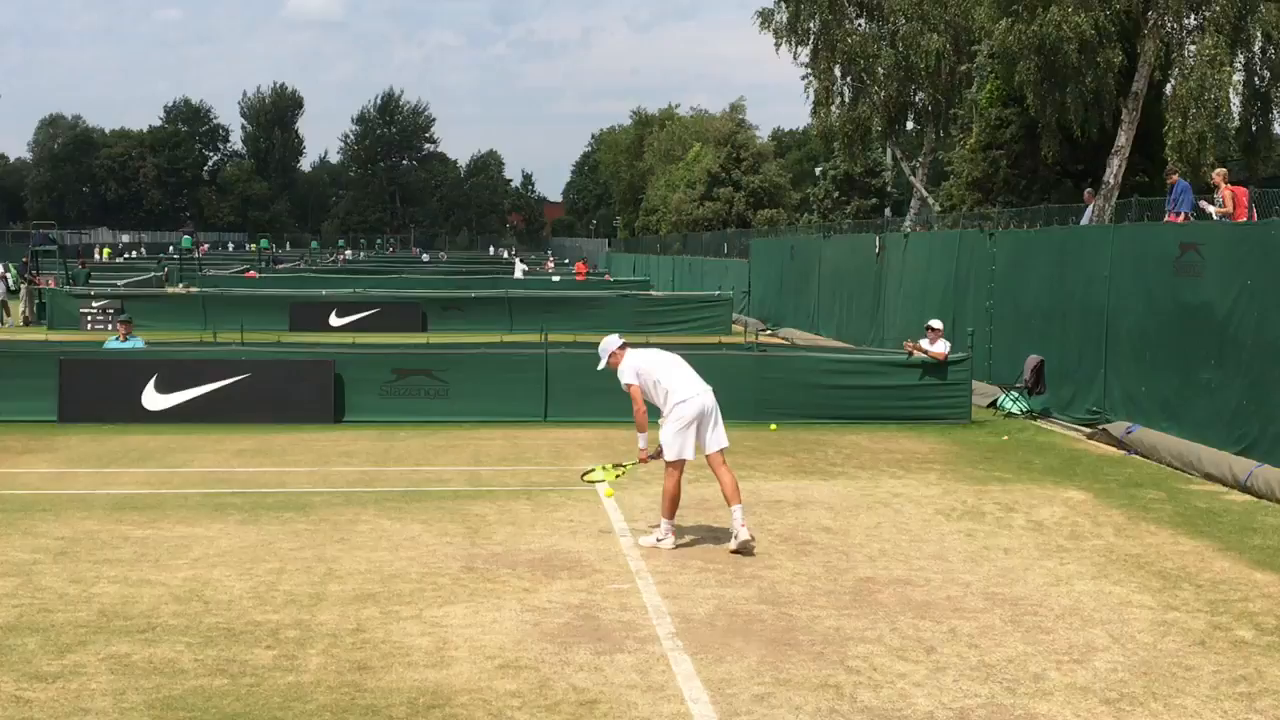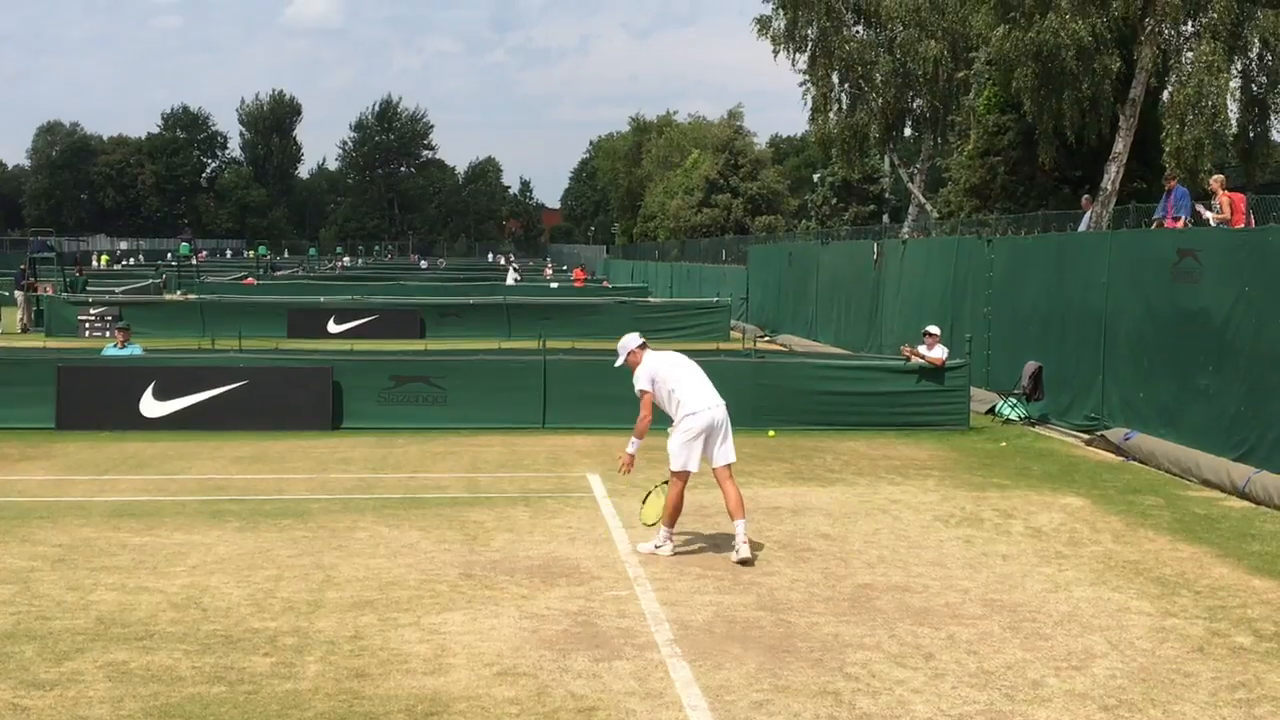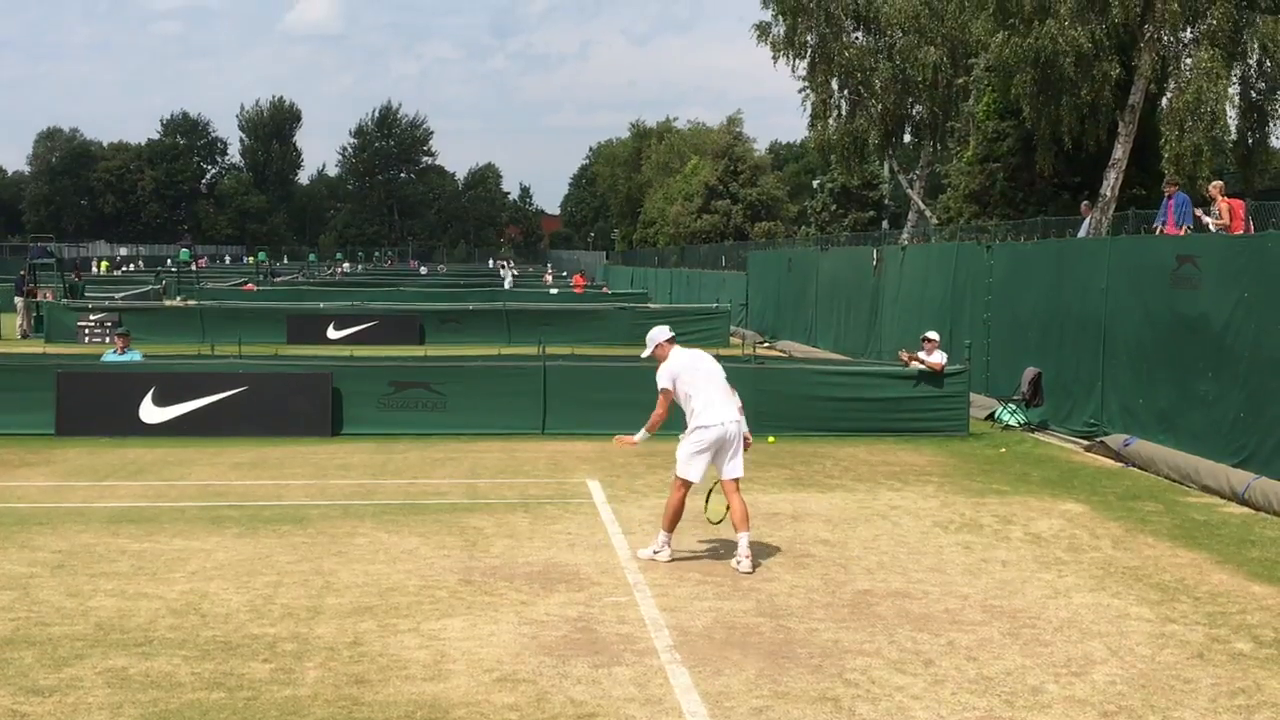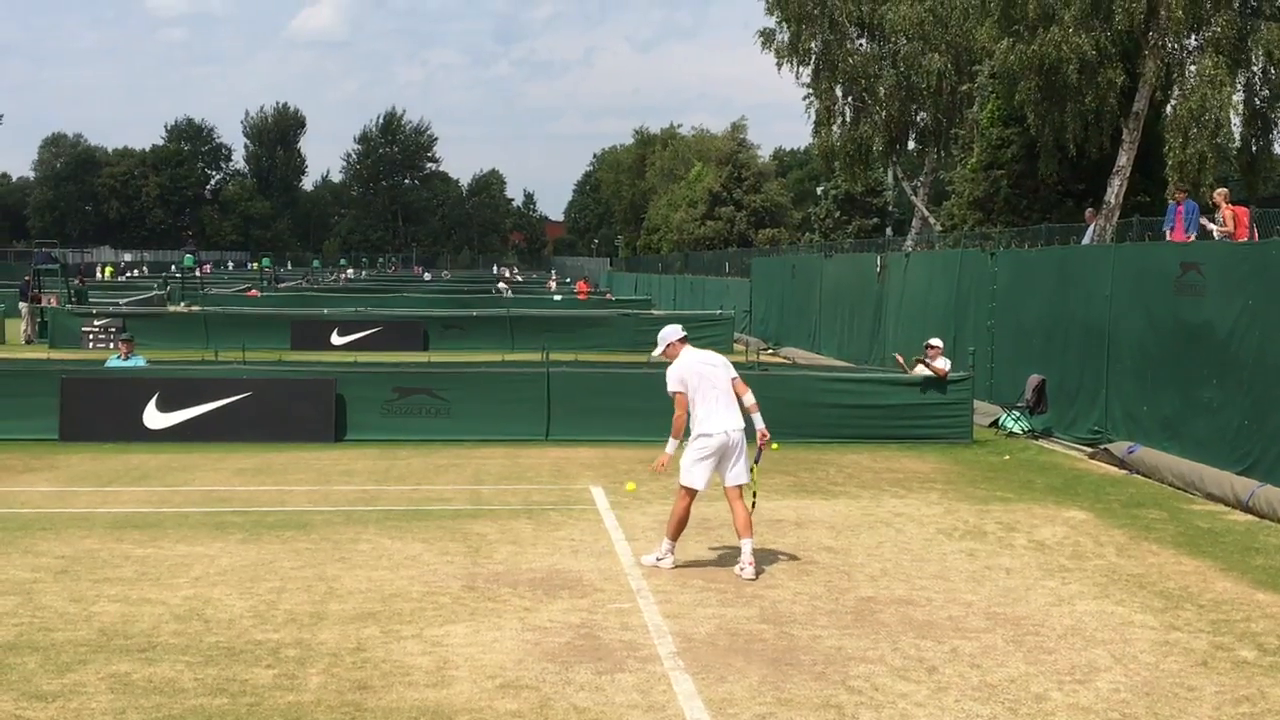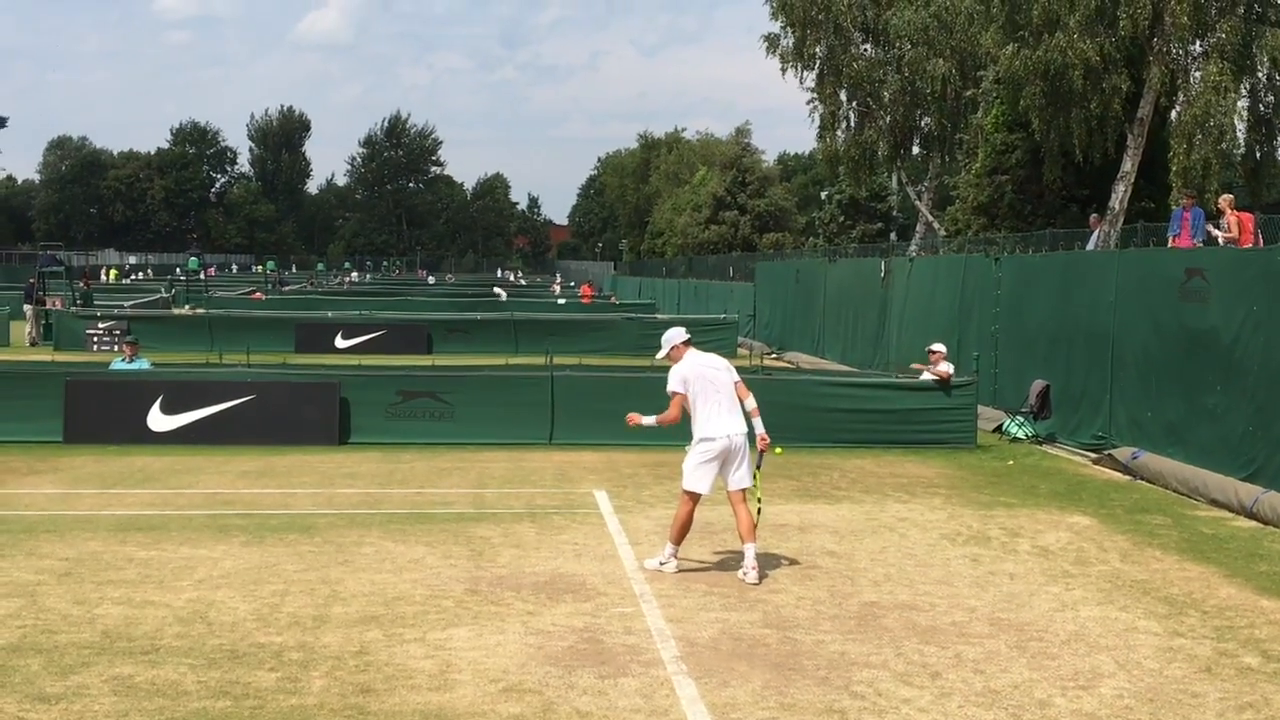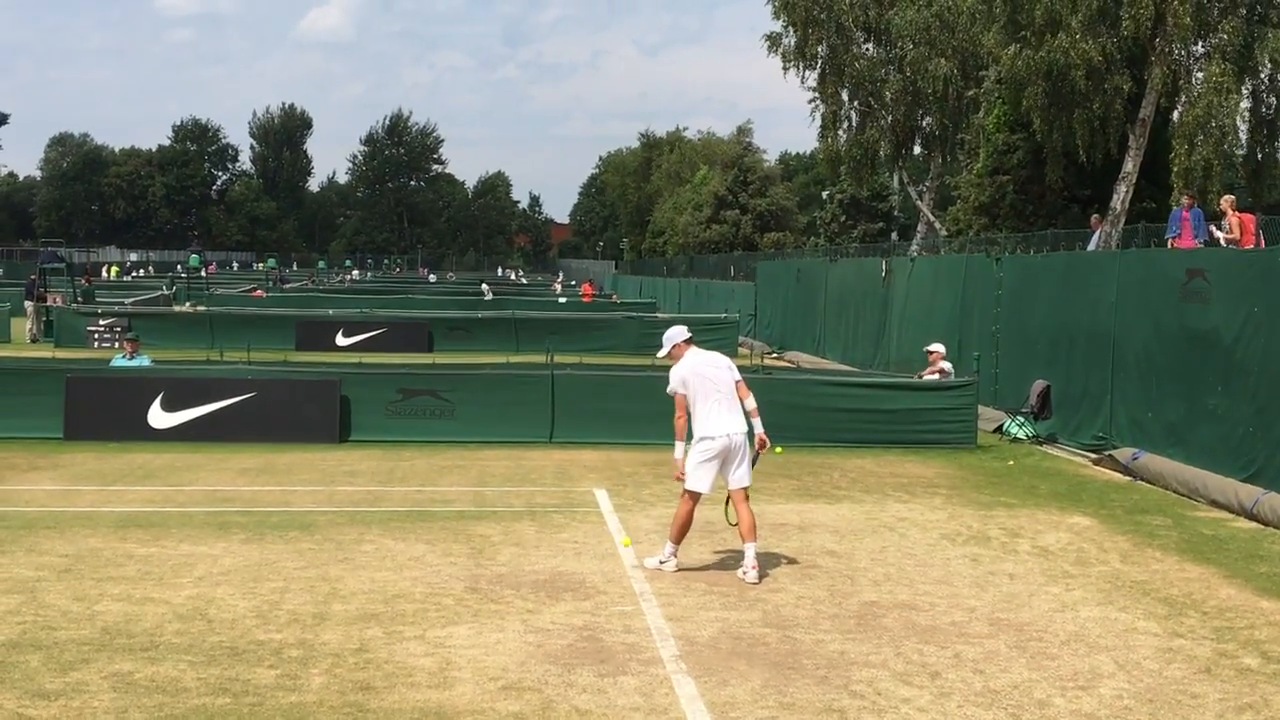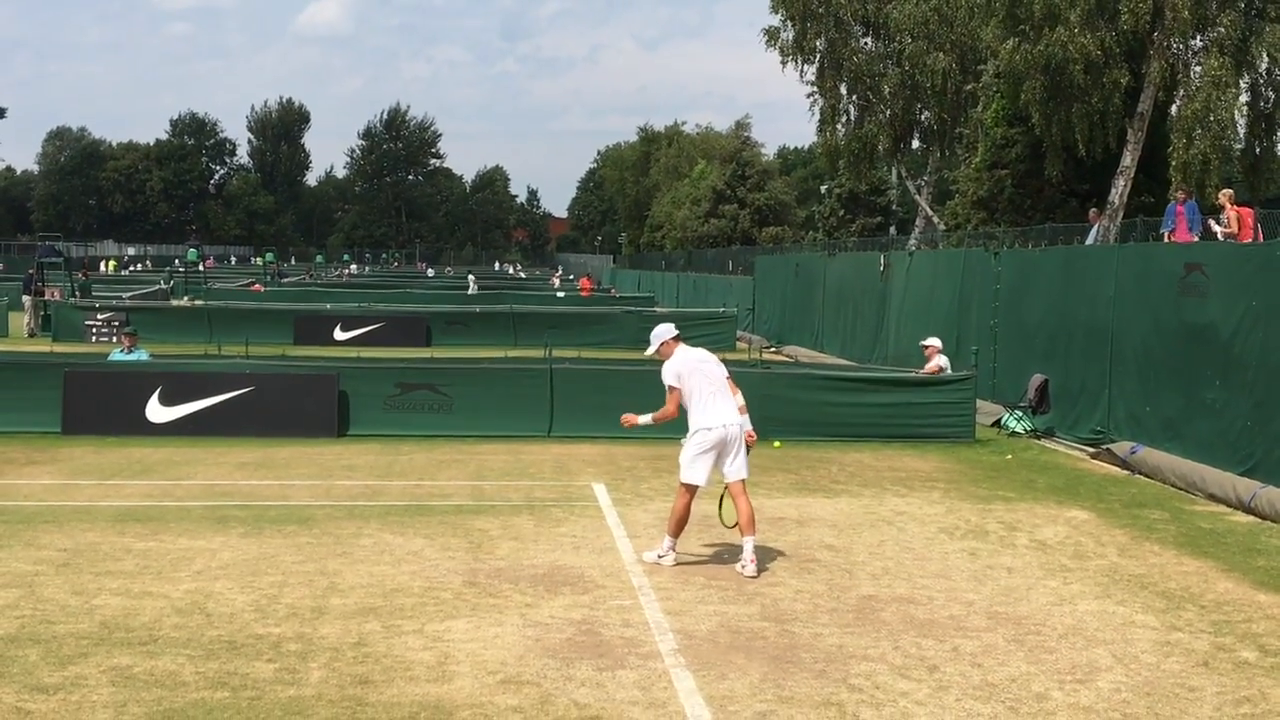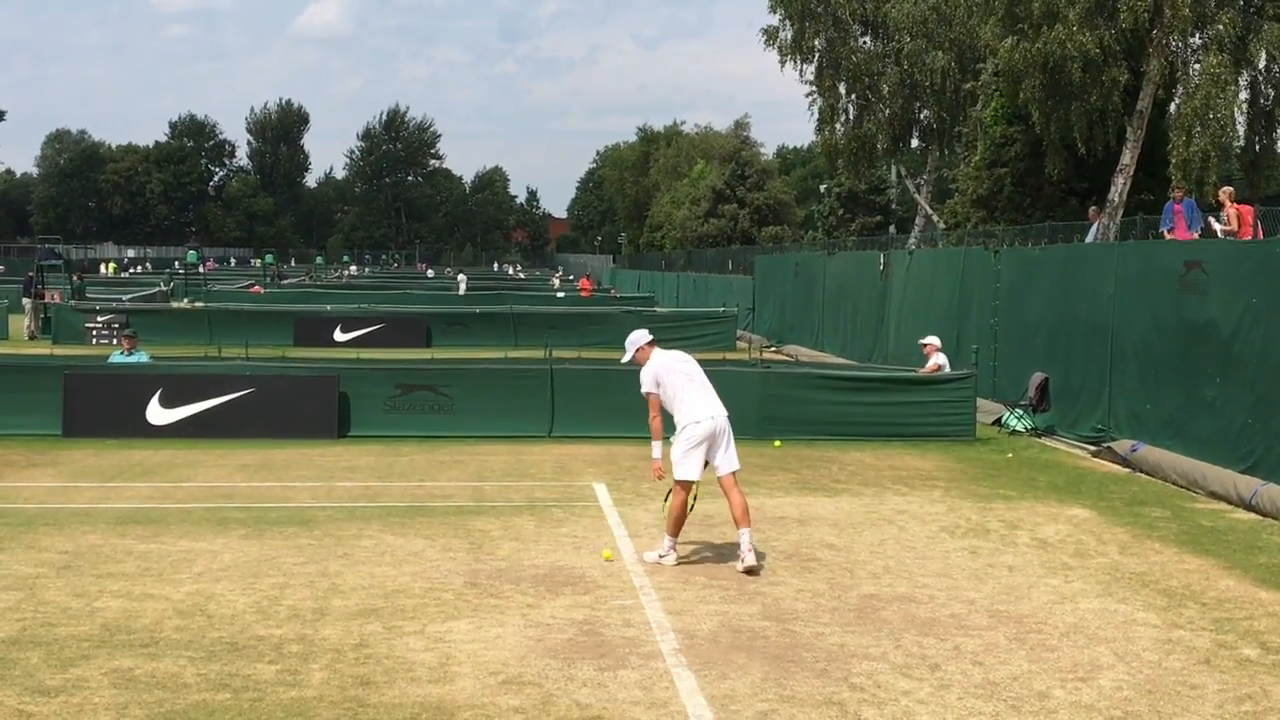
dt=0.3s
person 1, frame 1
left shoulder: (626, 366)
right shoulder: (652, 354)
left elbow: (640, 409)
left wrist: (642, 445)
right wrist: (667, 440)
left hip: (684, 405)
right hip: (705, 397)
left knee: (673, 471)
right knee: (719, 464)
left ankle: (665, 534)
right ankle: (739, 527)
person 1, frame 2
left shoulder: (643, 370)
right shoulder: (673, 356)
left elbow: (646, 416)
left wrist: (631, 451)
left hip: (693, 417)
right hip: (717, 410)
left knee: (678, 480)
right knee: (725, 478)
left ankle: (664, 541)
right ankle: (742, 543)
person 1, frame 3
left shoulder: (667, 367)
right shoulder: (705, 355)
left elbow: (661, 413)
right elbow: (732, 395)
left wrist: (637, 437)
right wrist: (743, 430)
left hip: (705, 428)
right hip: (730, 425)
left knee: (680, 488)
right knee: (732, 490)
left ankle: (662, 547)
right ankle: (743, 554)
person 1, frame 4
left shoulder: (676, 368)
right shoulder: (717, 357)
left elbow: (681, 415)
right elbow: (745, 392)
left wrist: (668, 451)
right wrist: (759, 426)
left hip: (707, 436)
right hip: (735, 432)
left knee: (685, 496)
right knee: (736, 497)
left ankle: (665, 554)
right ankle: (747, 560)
person 1, frame 5
left shoulder: (679, 370)
right shoulder: (720, 361)
left elbow: (674, 415)
right elbow: (746, 397)
left wrist: (644, 420)
right wrist: (760, 430)
left hip: (709, 440)
right hip: (737, 436)
left knee: (688, 500)
right knee: (739, 501)
left ankle: (668, 558)
right ankle: (750, 565)
person 1, frame 6
left shoulder: (680, 369)
right shoulder: (722, 359)
left elbow: (681, 417)
right elbow: (746, 396)
left wrist: (679, 457)
right wrist: (759, 430)
left hip: (709, 438)
right hip: (738, 435)
left knee: (688, 499)
right knee: (741, 500)
left ankle: (668, 557)
right ankle: (750, 564)
person 1, frame 7
left shoulder: (672, 365)
right shoulder: (708, 355)
left elbow: (672, 410)
right elbow: (735, 393)
left wrist: (641, 420)
right wrist: (748, 426)
left hip: (706, 430)
right hip: (734, 426)
left knee: (685, 493)
right knee: (739, 493)
left ankle: (667, 551)
right ankle: (749, 558)
person 1, frame 8
left shoulder: (649, 369)
right shoulder: (682, 356)
left elbow: (655, 416)
left wrist: (656, 456)
left hip: (694, 425)
right hip: (719, 418)
left knee: (681, 490)
right knee: (731, 486)
left ankle: (668, 551)
right ankle: (747, 550)
